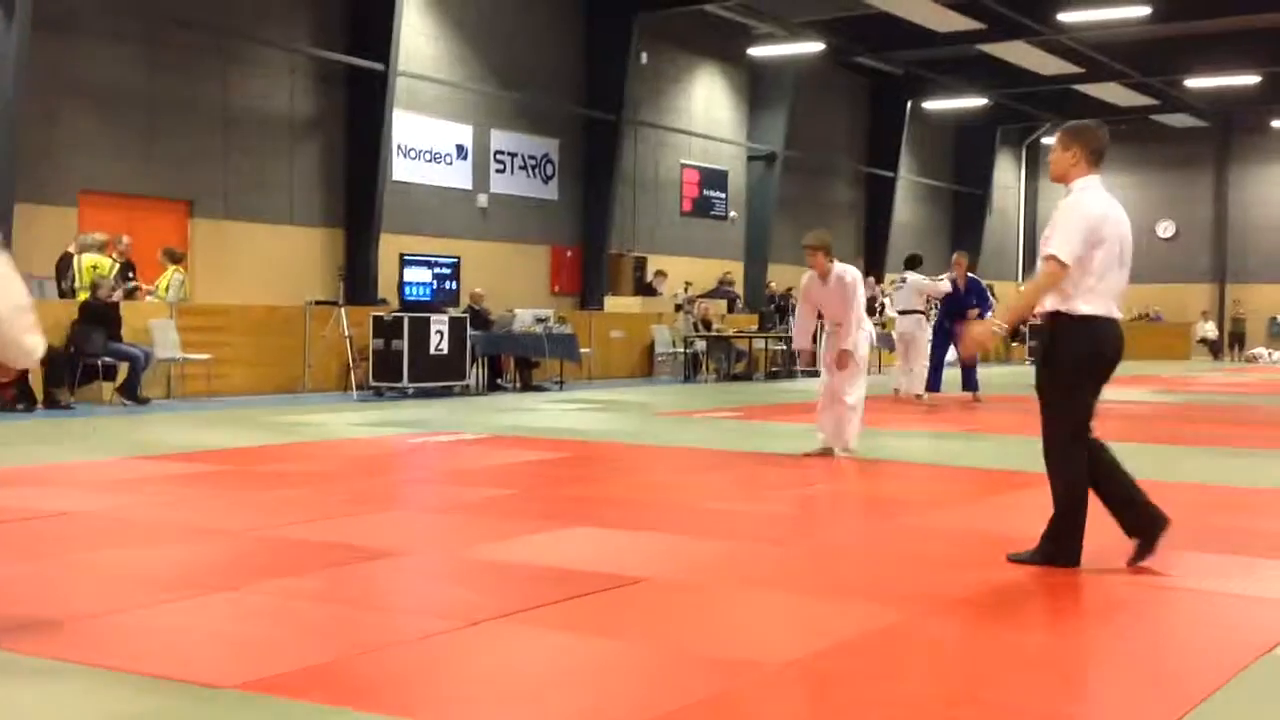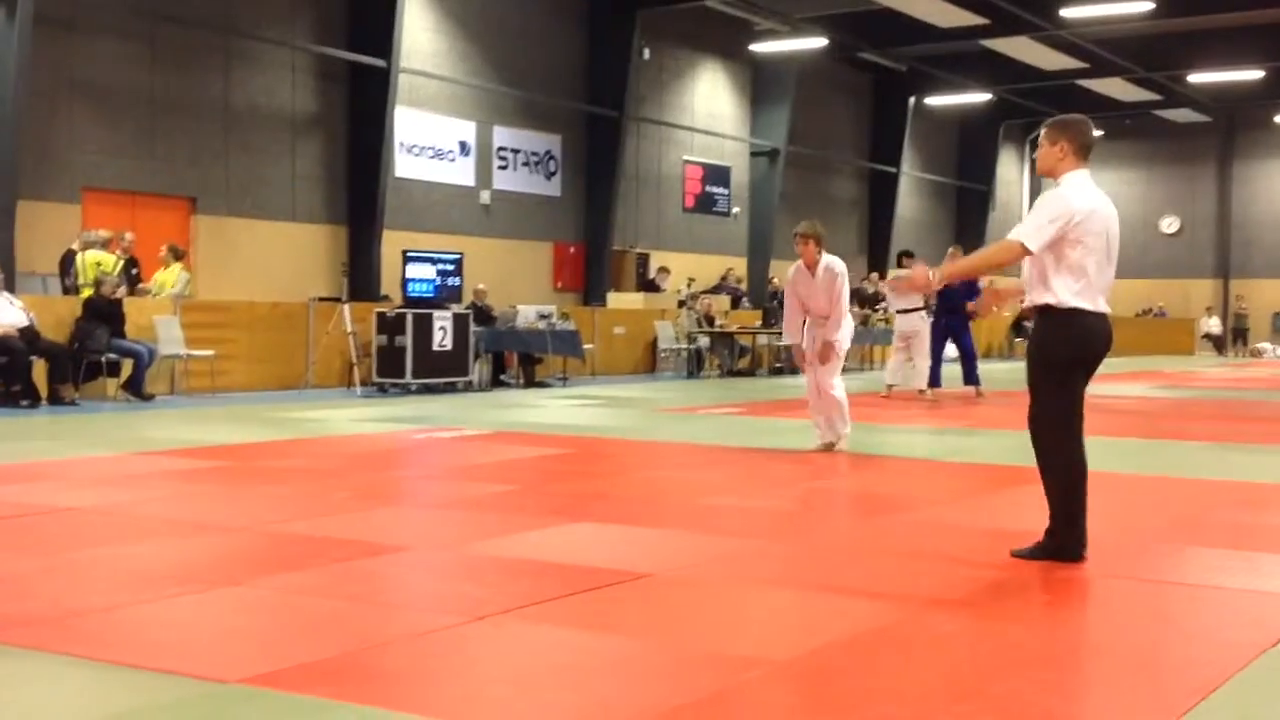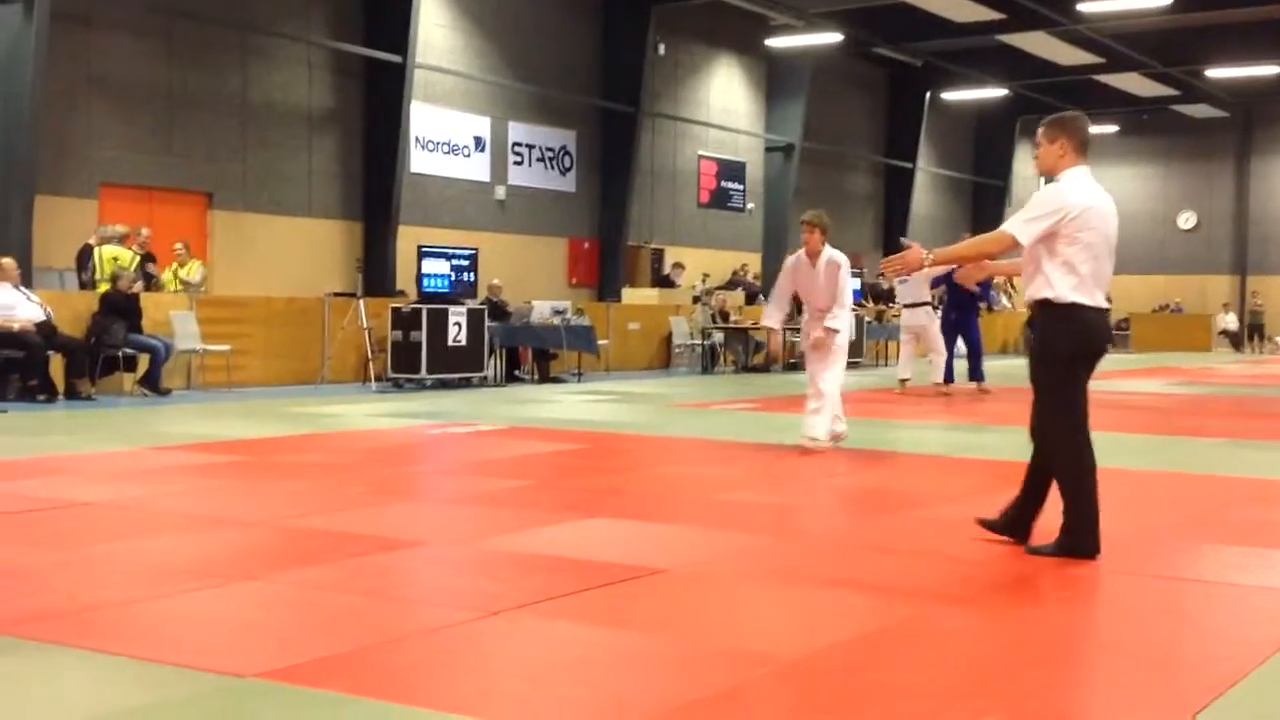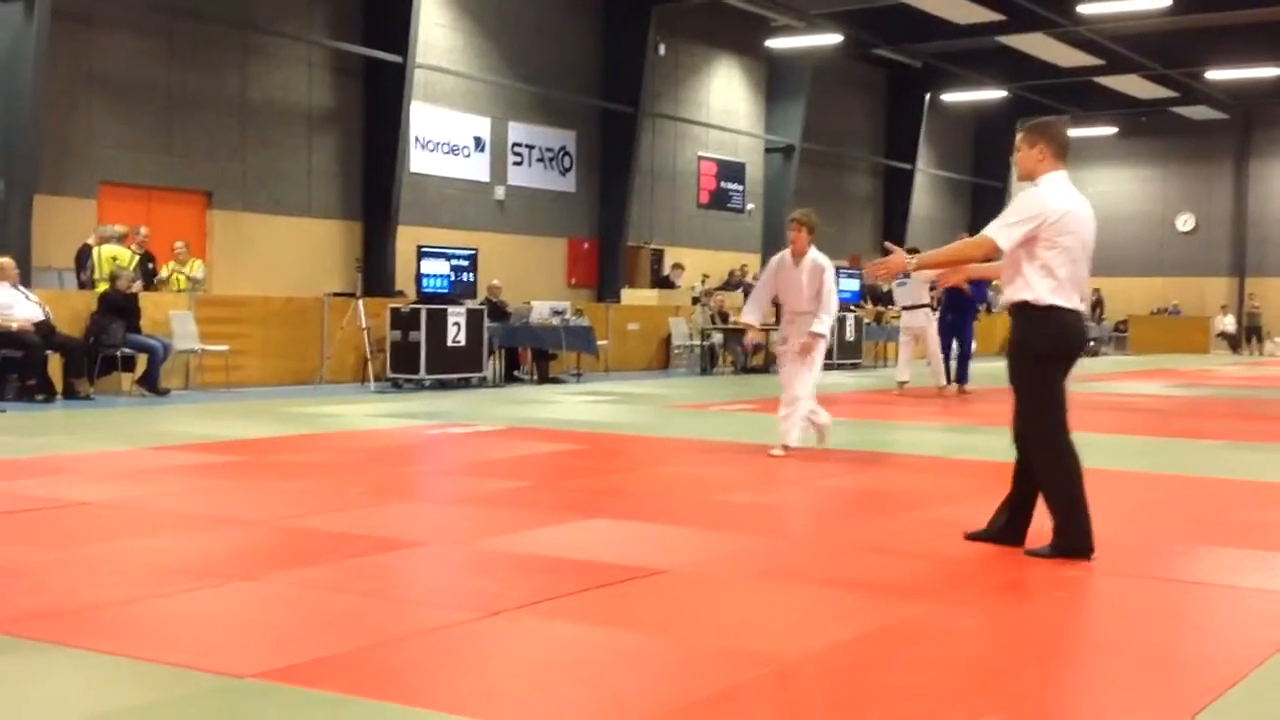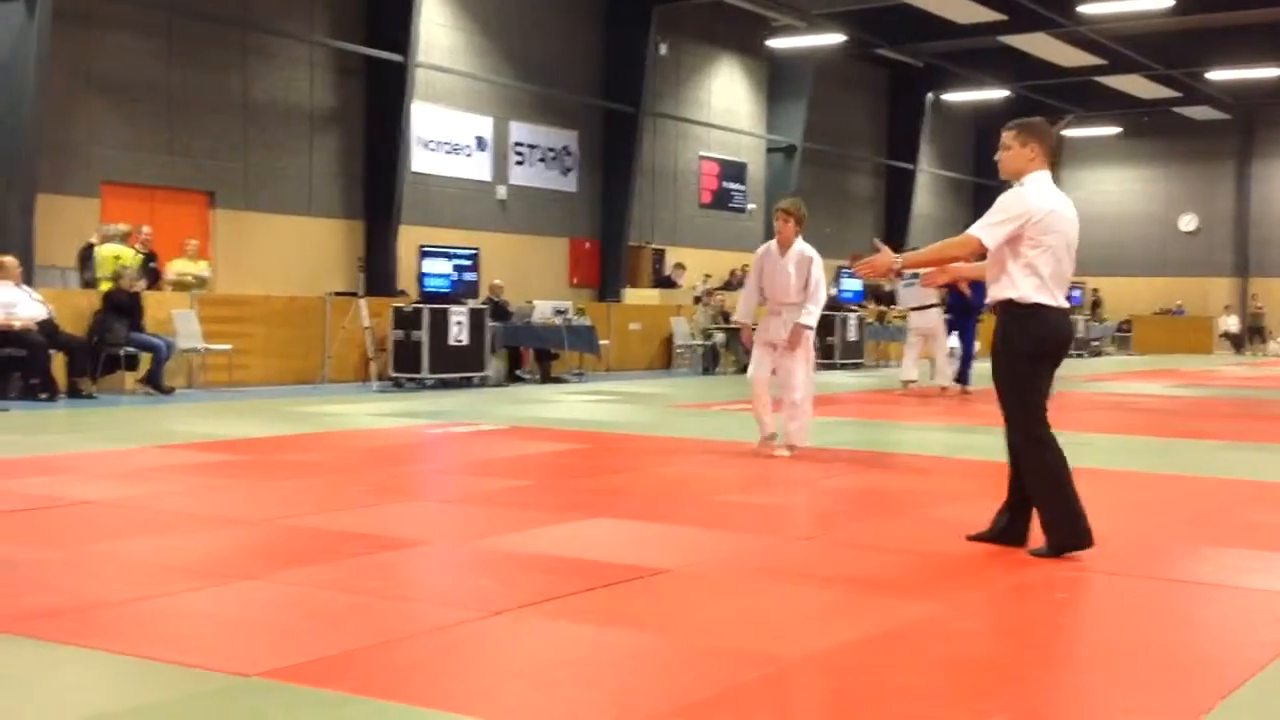
dt=0.2s
person 1, frame 1
left shoulder: (1078, 205)
right shoulder: (1109, 208)
left elbow: (1051, 274)
left wrist: (997, 322)
left hip: (1074, 336)
right hip: (1101, 332)
left knee: (1062, 441)
right knee: (1074, 438)
left ankle: (1062, 545)
right ankle: (1140, 518)
person 1, frame 2
left shoulder: (1064, 199)
right shoulder: (1097, 202)
left elbow: (1006, 252)
left wrist: (938, 275)
right wrist: (1014, 291)
left hip: (1064, 327)
right hip: (1089, 324)
left knee: (1056, 433)
right knee: (1055, 429)
left ankle: (1065, 540)
right ankle: (1065, 533)
person 1, frame 3
left shoulder: (1061, 195)
right shoulder: (1098, 198)
left elbow: (998, 240)
left wrist: (929, 258)
right wrist: (992, 270)
left hip: (1063, 322)
right hip: (1086, 319)
left knee: (1065, 429)
right knee: (1051, 426)
left ankle: (1080, 536)
right ankle: (1019, 520)
person 1, frame 4
left shoulder: (1040, 199)
right shoulder: (1075, 202)
left elbow: (980, 246)
left wrist: (911, 263)
right wrist: (970, 273)
left hip: (1040, 324)
right hip: (1062, 322)
left knee: (1046, 431)
right knee: (1033, 428)
left ankle: (1073, 536)
right ankle: (1010, 524)
person 1, frame 5
left shoulder: (1024, 198)
right shoulder: (1059, 203)
left elbow: (966, 245)
left wrist: (898, 262)
right wrist: (959, 273)
left hip: (1024, 323)
right hip: (1048, 321)
left knee: (1029, 429)
right knee: (1025, 426)
left ankle: (1068, 528)
right ankle: (1013, 524)
person 2, frame 1
left shoulder: (849, 276)
right shoulder: (808, 281)
left elbow: (853, 317)
right elbow: (805, 317)
left wrist: (845, 349)
right wrist: (804, 348)
left hip: (855, 336)
right hip: (832, 334)
left knee: (847, 393)
right knee: (828, 393)
left ankle: (847, 444)
right ankle: (827, 443)
person 2, frame 2
left shoulder: (835, 268)
right shoulder: (794, 272)
left elbow: (840, 309)
right elbow: (793, 311)
left wrist: (830, 342)
right wrist: (795, 346)
left hip: (837, 329)
right hip: (813, 328)
left knee: (829, 385)
right knee: (814, 388)
left ankle: (840, 434)
right ankle: (827, 438)
person 2, frame 3
left shoulder: (837, 261)
right shoulder: (794, 262)
left elbow: (843, 301)
right elbow: (780, 295)
left wrist: (827, 331)
right wrist: (774, 330)
left hip: (834, 327)
right hip: (812, 323)
left knee: (824, 380)
right knee: (822, 380)
left ankle: (815, 435)
right ankle: (836, 430)
person 2, frame 4
left shoulder: (821, 264)
right shoulder: (778, 261)
left elbow: (829, 303)
right elbow: (762, 294)
left wrist: (814, 335)
right wrist: (752, 327)
left hip: (811, 330)
right hip: (788, 328)
left knee: (797, 388)
right knee: (792, 387)
left ankle: (788, 441)
right ankle: (820, 420)
person 2, frame 5
left shoulder: (808, 255)
right shoulder: (764, 252)
left elbow: (816, 295)
right elbow: (752, 289)
left wrist: (801, 327)
right wrist: (745, 323)
left hip: (796, 323)
right hip: (769, 321)
left knee: (795, 386)
right knee: (757, 378)
left ankle: (791, 441)
right ankle: (767, 432)
